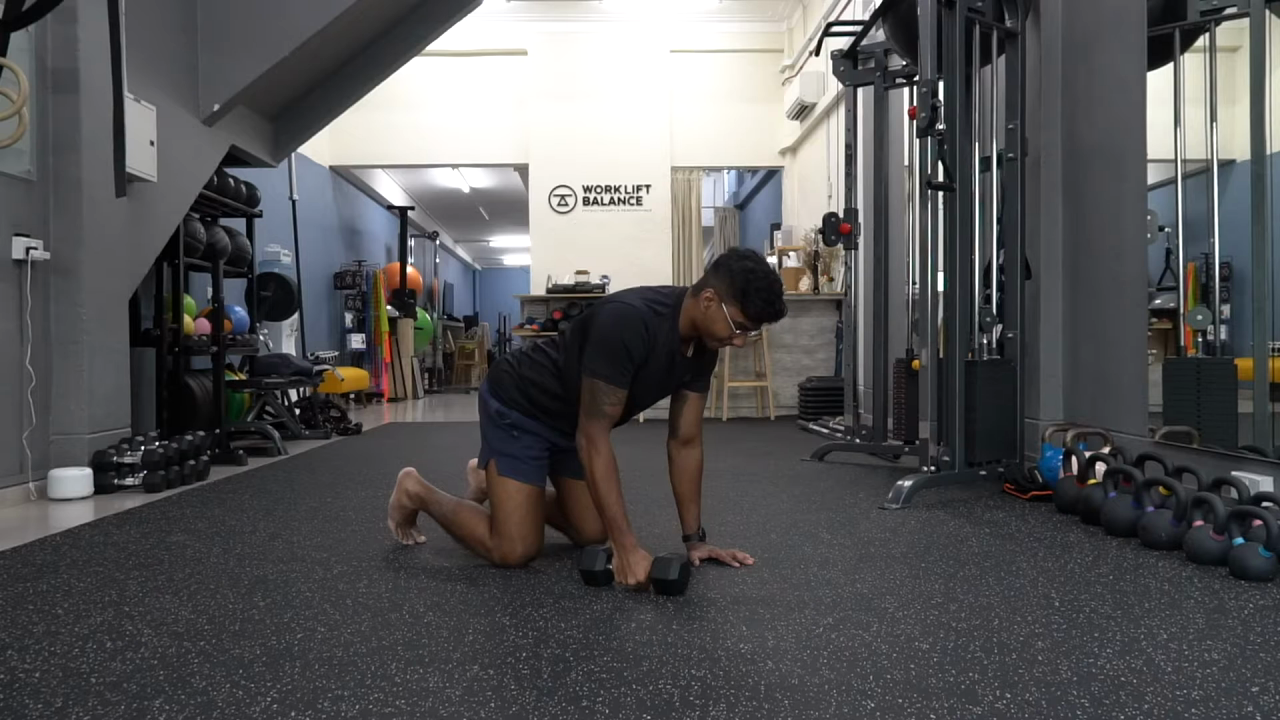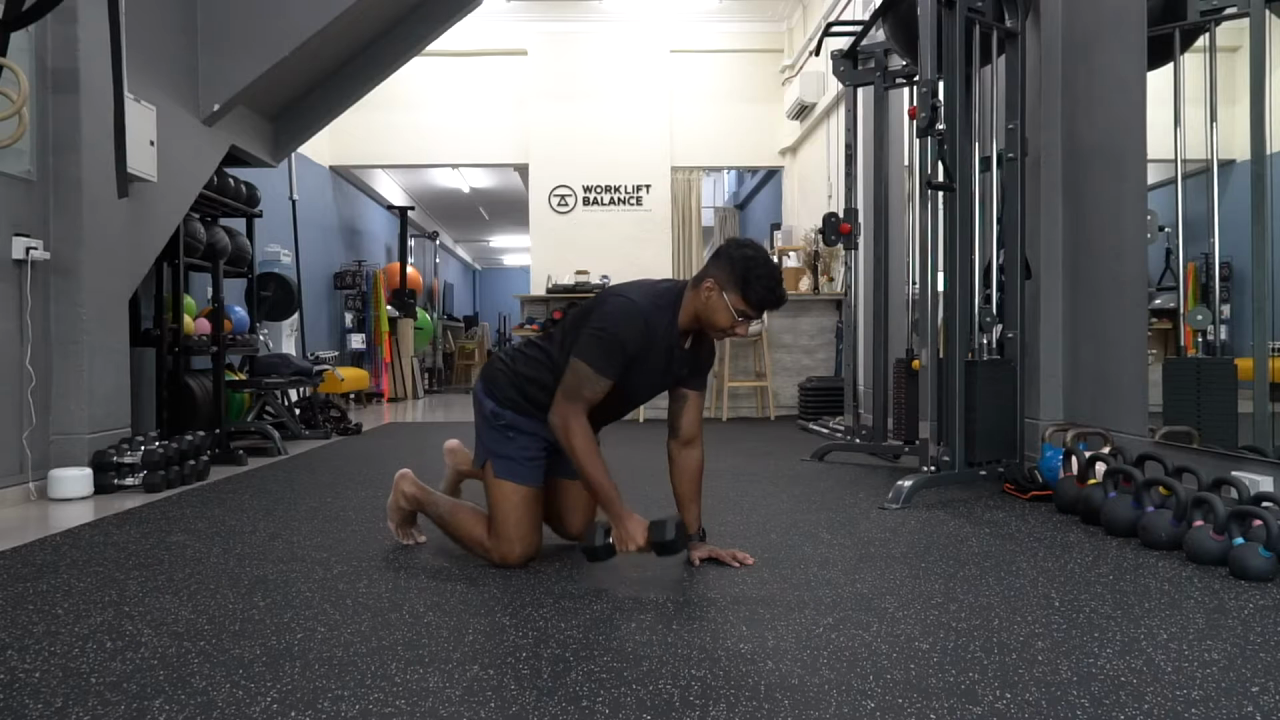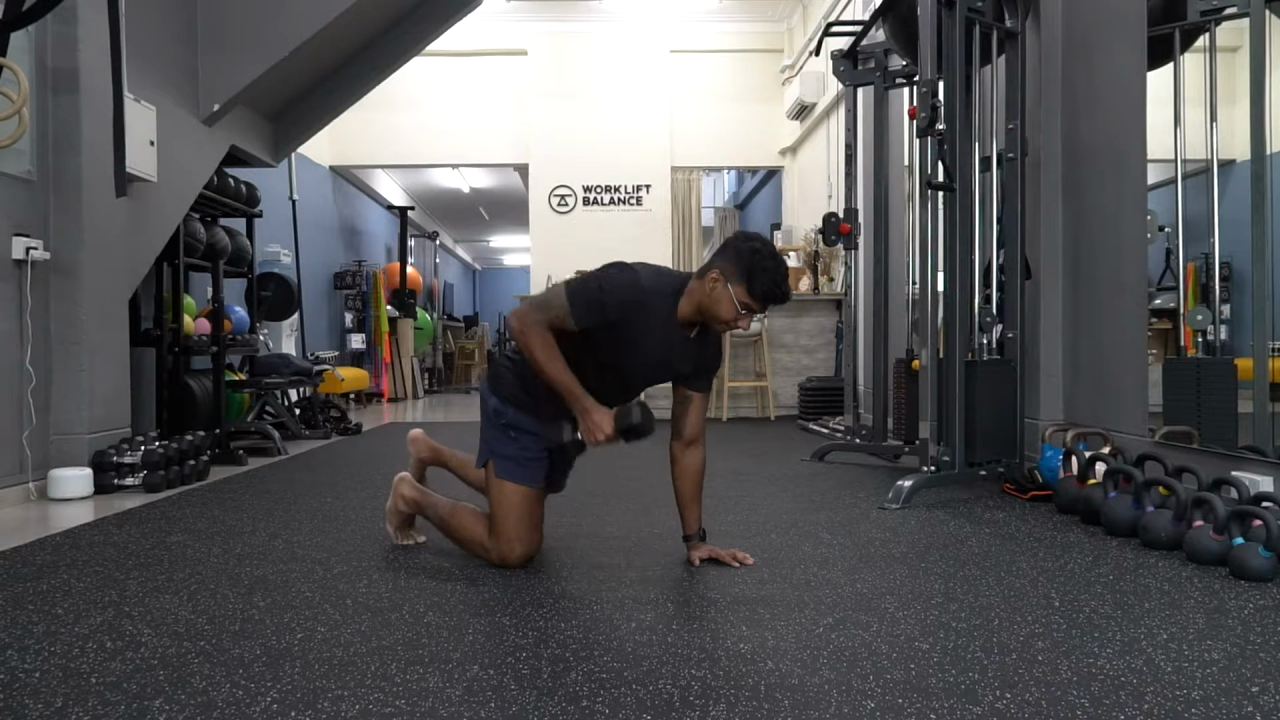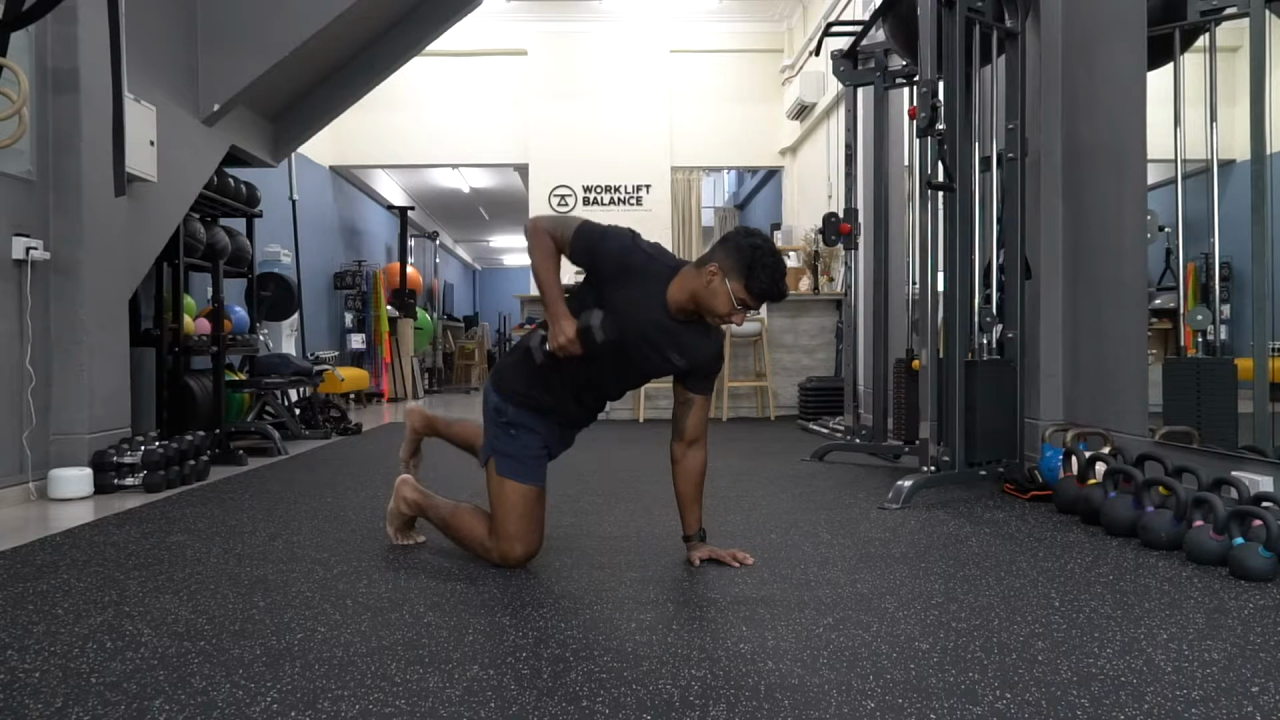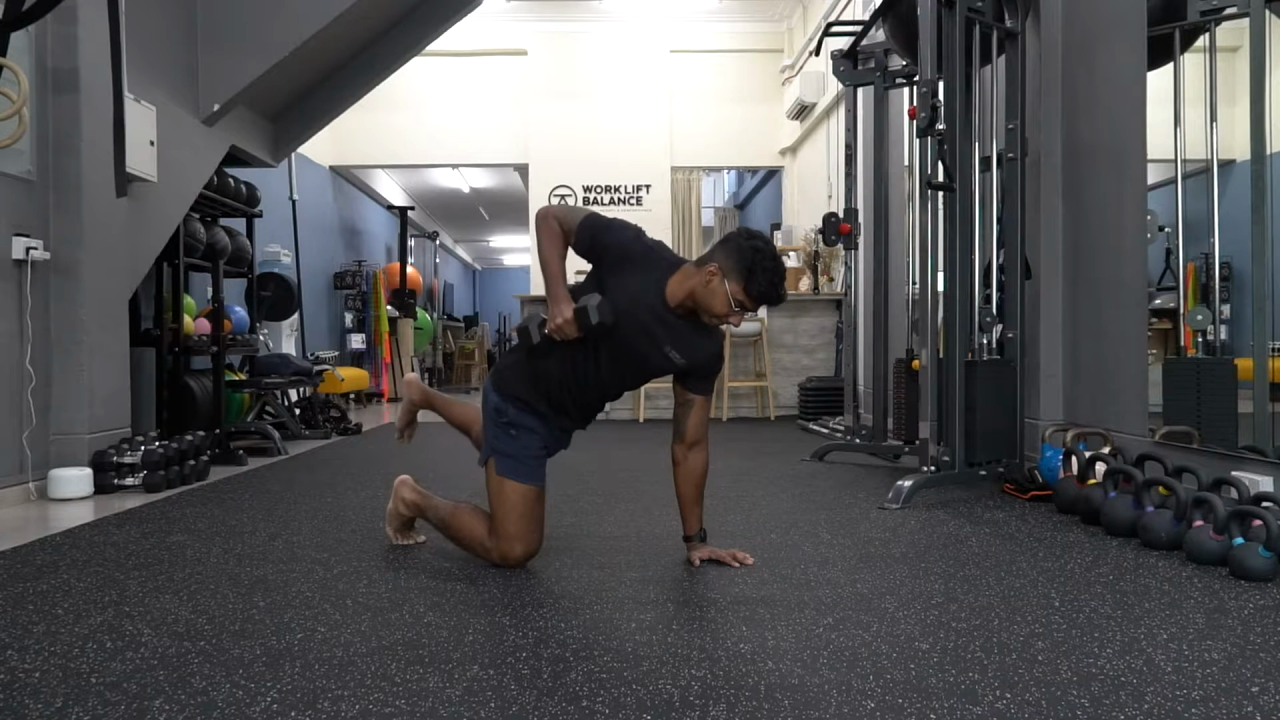
dt=0.4s
person 1, frame 1
left shoulder: (702, 348)
right shoulder: (628, 321)
left elbow: (685, 442)
right elbow: (593, 437)
left wrist: (694, 539)
right wrist: (626, 545)
left hip: (570, 416)
right hip: (518, 405)
left knee: (591, 534)
right knee: (514, 550)
left ankle: (491, 480)
right ankle: (416, 492)
person 1, frame 2
left shoulder: (699, 346)
right shoulder: (630, 315)
left elbow: (685, 441)
right elbow: (567, 416)
left wrist: (695, 538)
right wrist: (620, 515)
left hip: (565, 412)
right hip: (513, 403)
left knee: (576, 529)
right knee: (513, 550)
left ankle: (471, 462)
right ankle: (412, 493)
person 1, frame 3
left shoulder: (706, 346)
right shoulder: (633, 290)
left elbow: (687, 442)
right elbow: (524, 321)
left wrist: (694, 539)
right wrist: (585, 407)
left hip: (564, 410)
right hip: (519, 401)
left knee: (526, 507)
right knee: (513, 550)
left ankle: (429, 451)
right ankle: (411, 496)
person 1, frame 4
left shoulder: (705, 346)
right shoulder: (630, 260)
left elbow: (688, 443)
right elbow: (540, 230)
left wrist: (695, 539)
right wrist: (558, 316)
left hip: (570, 414)
right hip: (523, 396)
left knee: (512, 466)
right knee: (513, 550)
left ankle: (425, 422)
right ankle: (414, 498)
person 1, frame 5
left shoulder: (705, 348)
right shoulder: (631, 253)
left elbow: (690, 444)
right elbow: (550, 218)
left wrist: (695, 540)
right wrist: (558, 299)
left hip: (569, 414)
right hip: (522, 394)
left knee: (500, 446)
right knee: (513, 549)
left ankle: (422, 395)
right ankle: (414, 499)
